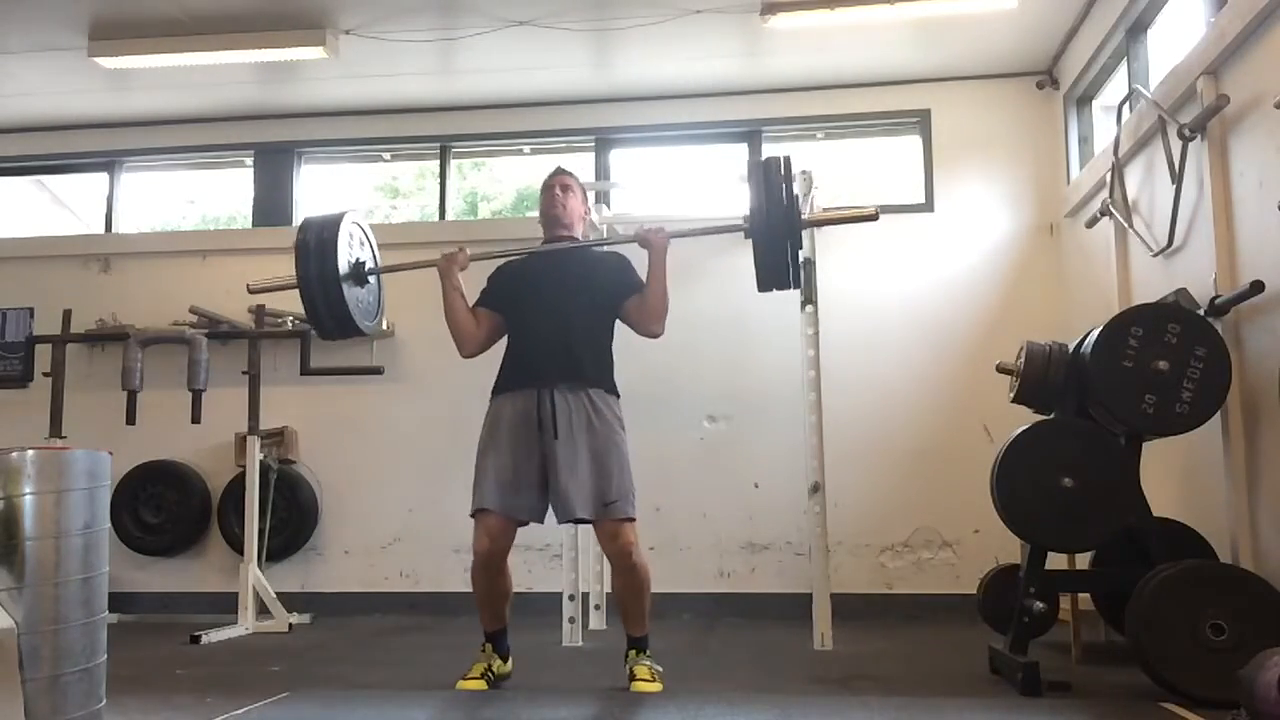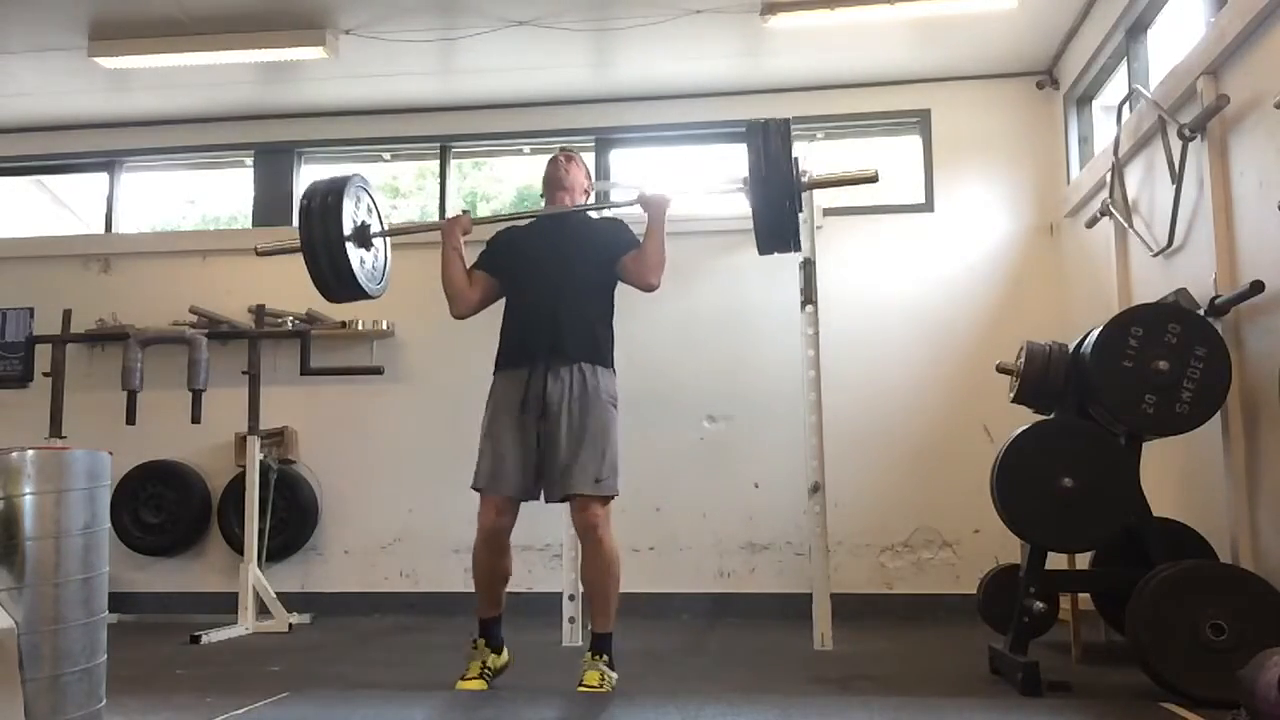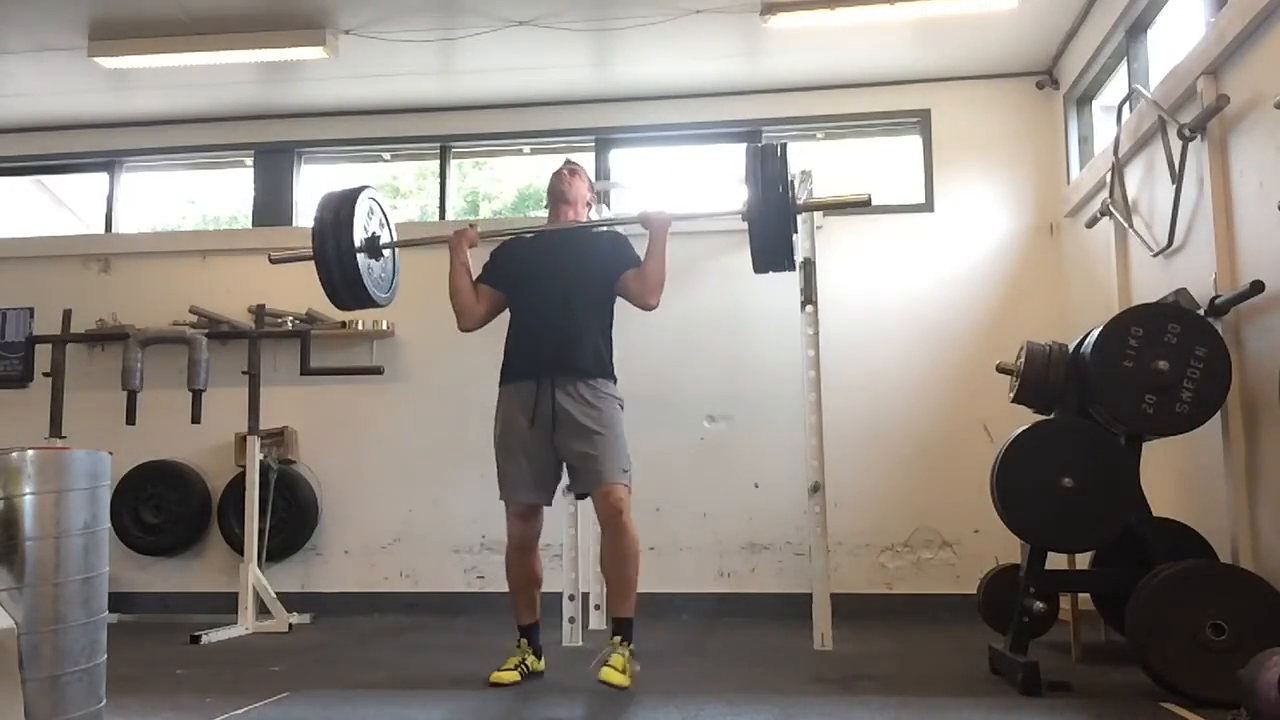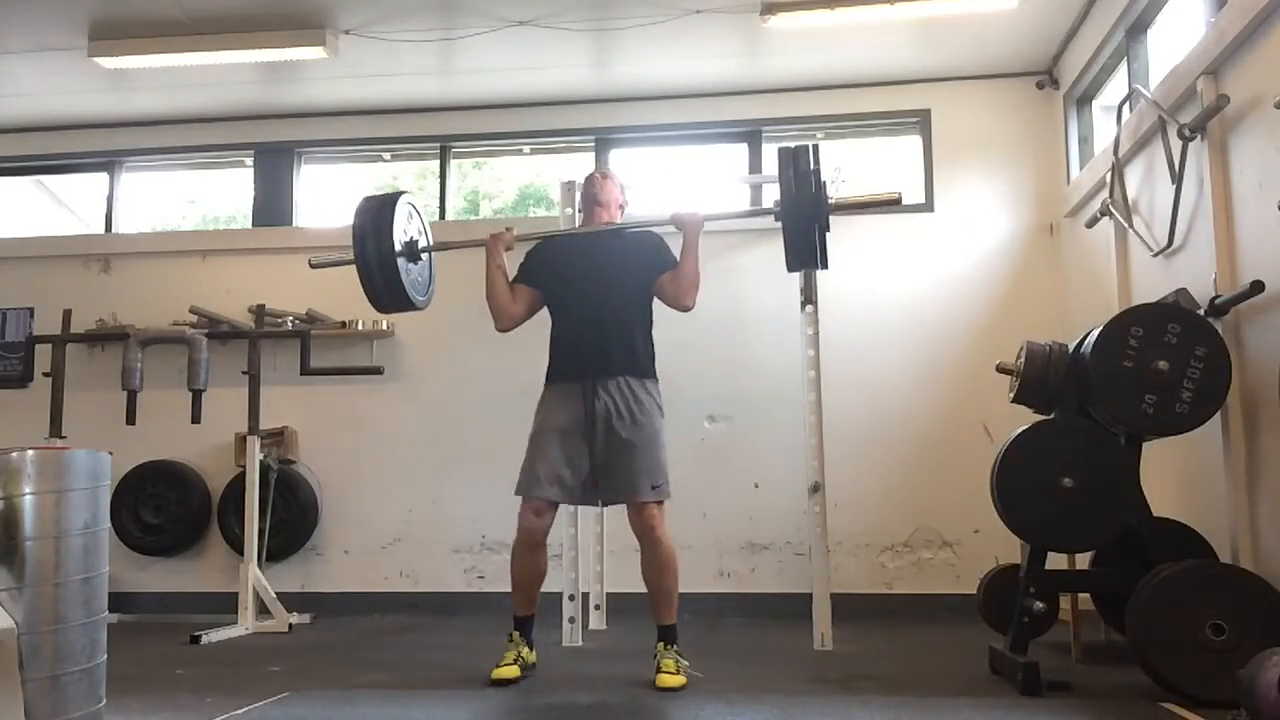
dt=0.5s
person 1, frame 1
left shoulder: (610, 266)
right shoulder: (510, 273)
left elbow: (652, 324)
right elbow: (469, 342)
left wrist: (657, 255)
right wrist: (450, 281)
left hip: (587, 403)
right hip: (515, 406)
left knee: (622, 543)
right knee: (489, 542)
left ankle: (639, 654)
right ankle: (495, 651)
person 1, frame 2
left shoulder: (606, 232)
right shoulder: (509, 241)
left elbow: (647, 276)
right elbow: (462, 302)
left wrist: (656, 214)
right wrist: (452, 240)
left hip: (583, 380)
right hip: (516, 382)
left knee: (592, 519)
right knee: (493, 520)
left ankle: (601, 655)
right ankle: (489, 644)
person 1, frame 3
left shoulder: (608, 245)
right shoulder: (512, 252)
left elbow: (648, 296)
right elbow: (469, 316)
left wrist: (658, 234)
right wrist: (459, 254)
left hip: (588, 387)
right hip: (523, 393)
left knee: (615, 504)
right knee: (521, 527)
left ankle: (622, 639)
right ankle: (528, 647)
person 1, frame 4
left shoulder: (644, 244)
right shoulder: (549, 252)
left elbow: (683, 296)
right elbow: (506, 315)
left wrist: (691, 233)
right wrist: (495, 254)
left hip: (629, 391)
right hip: (565, 394)
left knee: (649, 522)
right knee: (532, 521)
left ankle: (669, 649)
right ankle: (521, 640)
